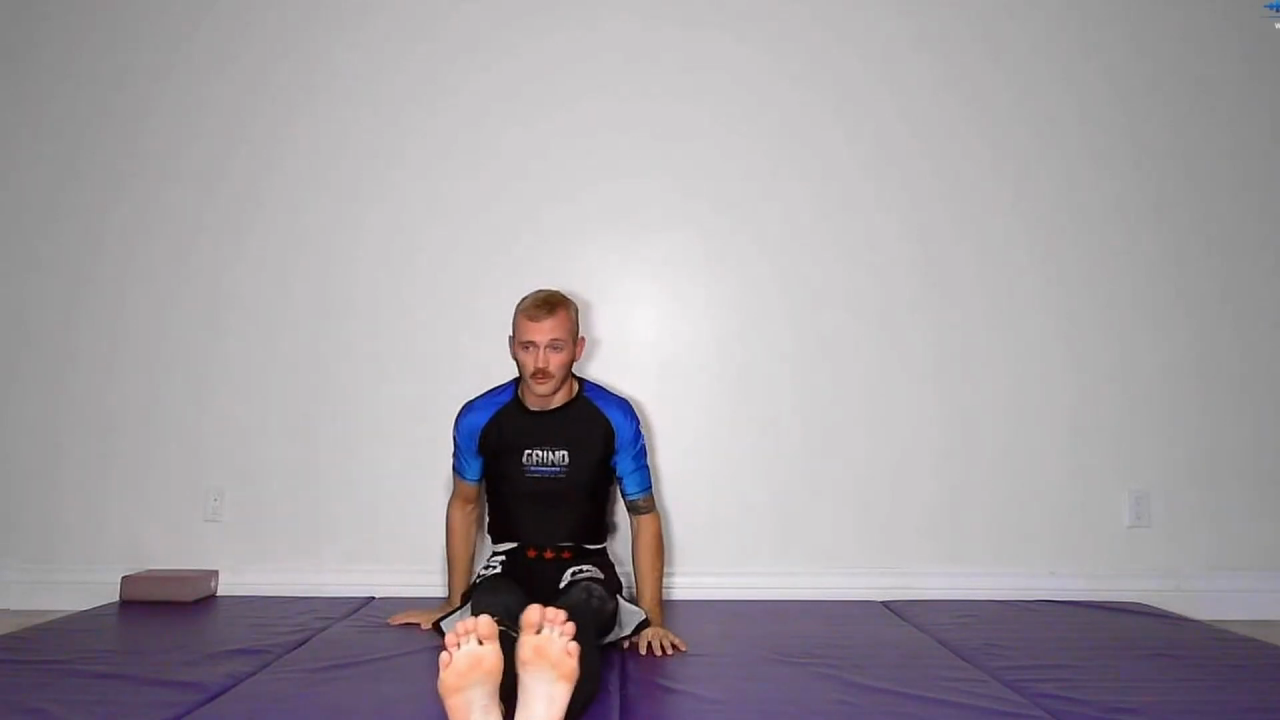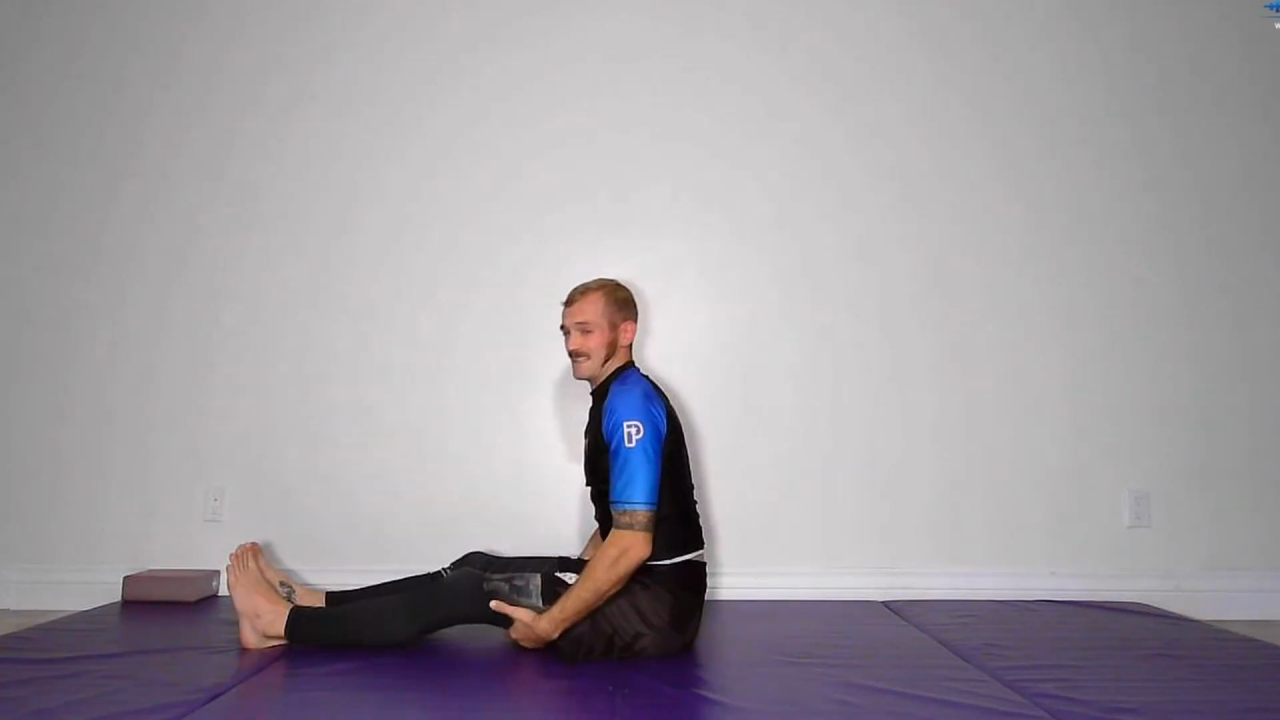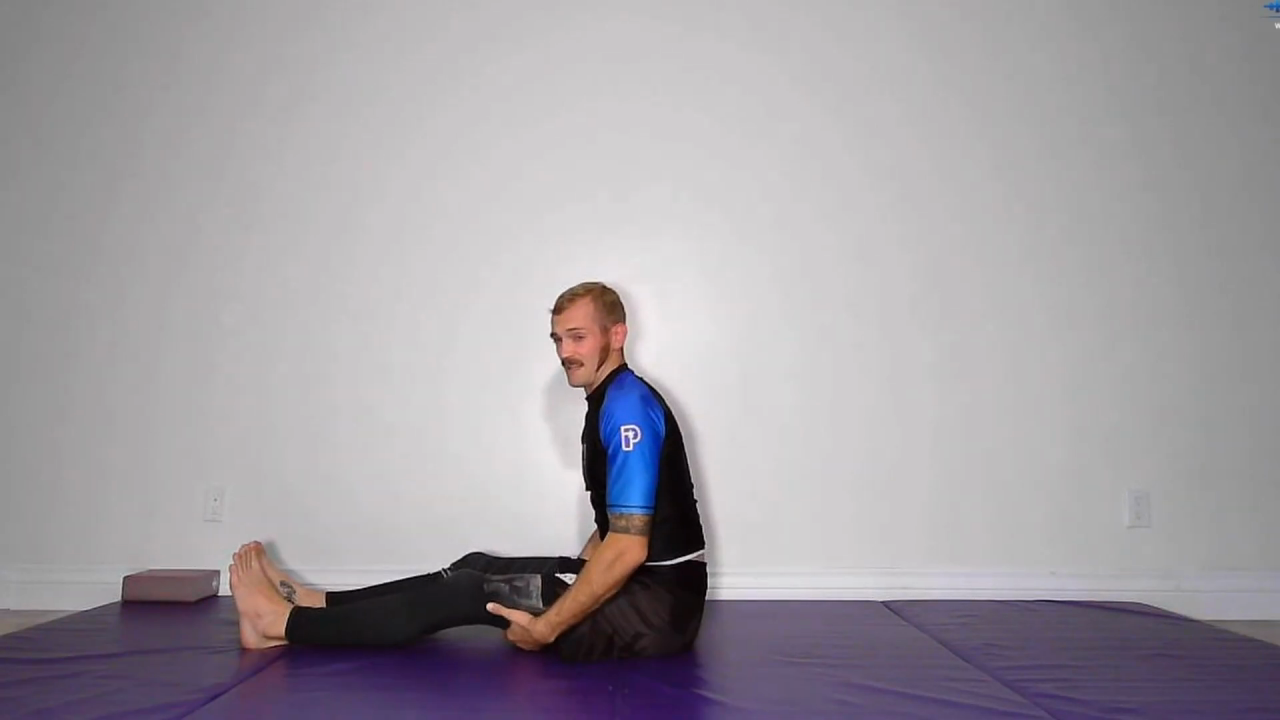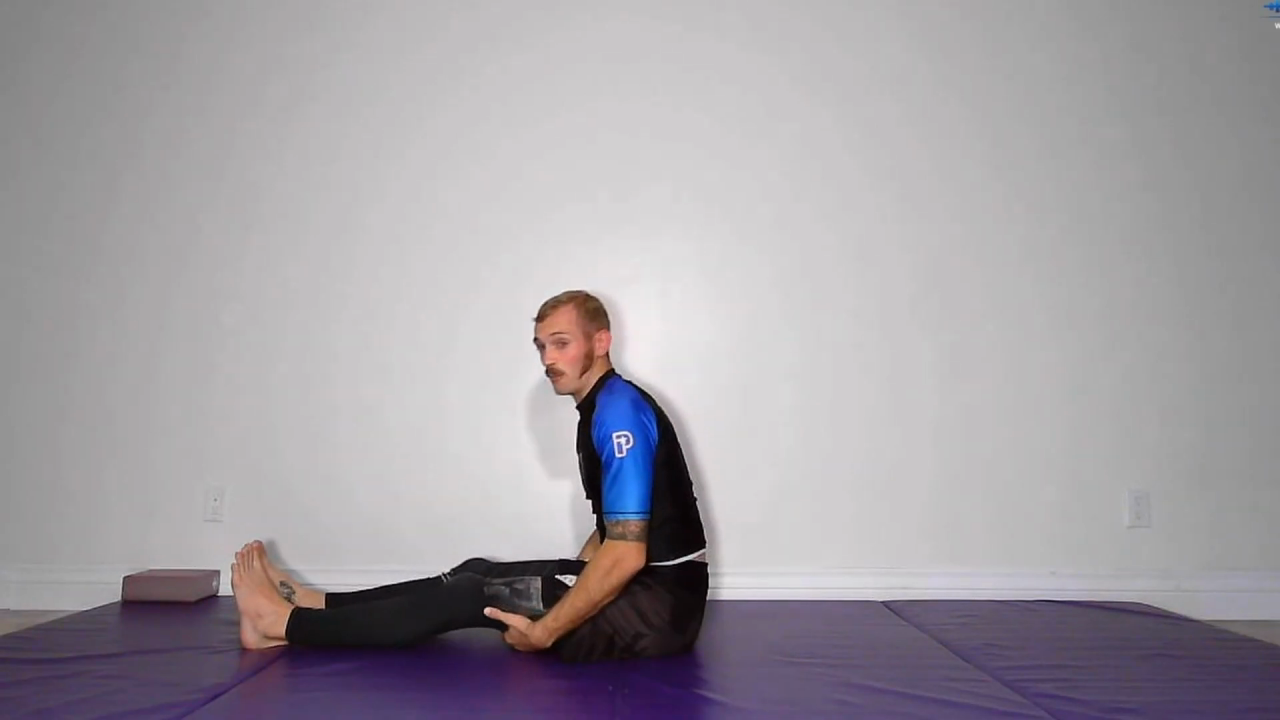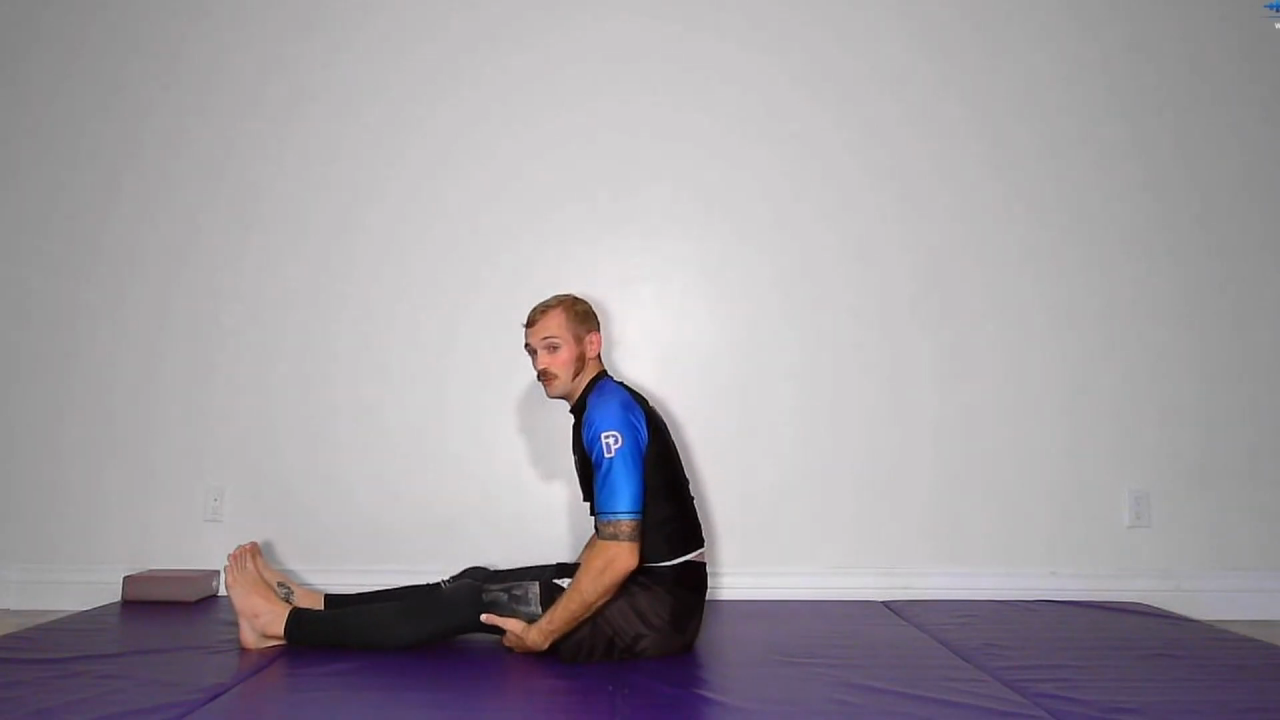
dt=0.3s
person 1, frame 1
left shoulder: (613, 417)
right shoulder: (479, 418)
left elbow: (644, 515)
right elbow: (464, 505)
left wrist: (652, 618)
right wrist: (454, 603)
left hip: (583, 567)
right hip: (511, 568)
left knee: (579, 611)
right knee: (496, 617)
person 1, frame 2
left shoulder: (630, 401)
right shoulder: (614, 399)
left elbow: (633, 543)
left wrist: (550, 623)
right wrist: (565, 582)
left hip: (655, 605)
right hip: (639, 590)
left knee: (467, 593)
right knee: (477, 568)
left ankle: (283, 622)
right ankle: (316, 603)
person 1, frame 3
left shoulder: (627, 405)
right shoulder: (611, 402)
left elbow: (628, 548)
left wrist: (546, 626)
right wrist: (562, 584)
left hip: (656, 605)
right hip: (642, 590)
left knee: (469, 592)
right knee: (478, 568)
left ankle: (284, 623)
right ankle: (314, 606)
person 1, frame 4
left shoulder: (618, 411)
right shoulder: (603, 409)
left elbow: (626, 554)
left wrist: (544, 631)
right wrist: (563, 583)
left hip: (656, 607)
right hip: (643, 591)
left knee: (469, 596)
right knee: (477, 573)
left ankle: (284, 623)
right ankle: (316, 606)
person 1, frame 5
left shoulder: (608, 411)
right shoulder: (600, 408)
left elbow: (619, 555)
left wrist: (540, 633)
right wrist: (560, 587)
left hip: (656, 606)
right hip: (647, 591)
left knee: (469, 602)
right knee: (475, 580)
left ankle: (283, 623)
right ankle: (313, 608)
